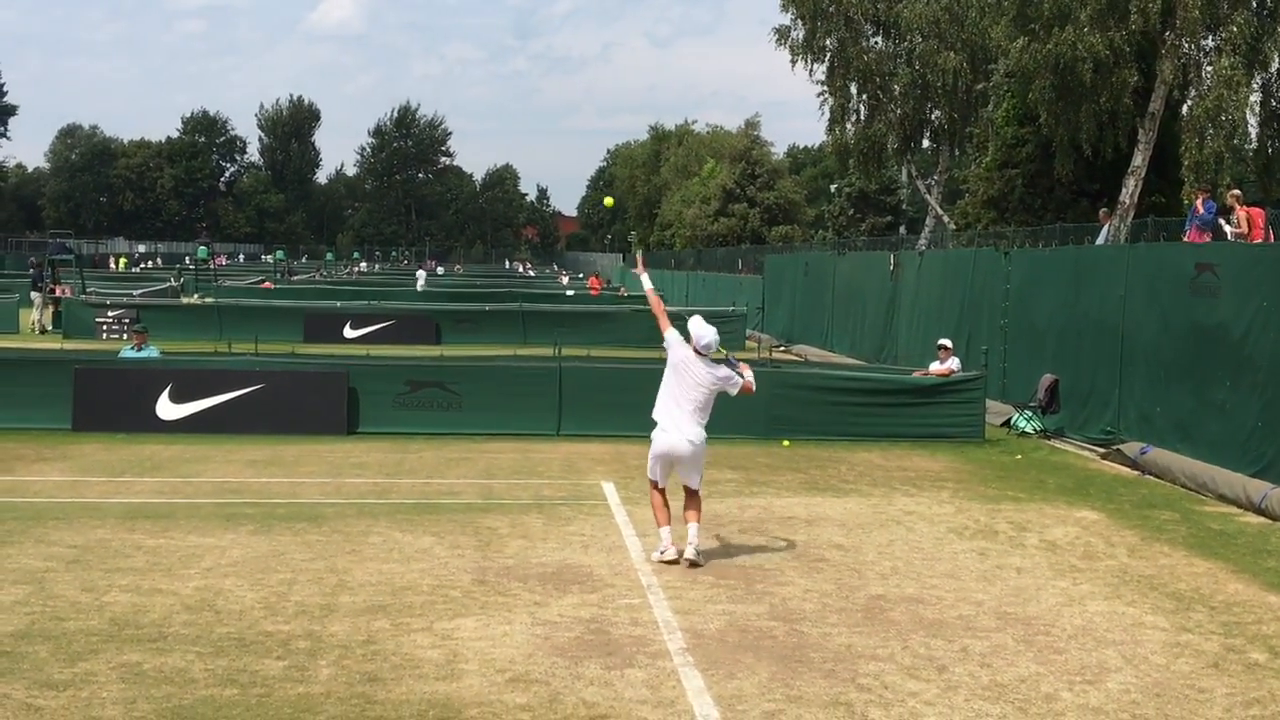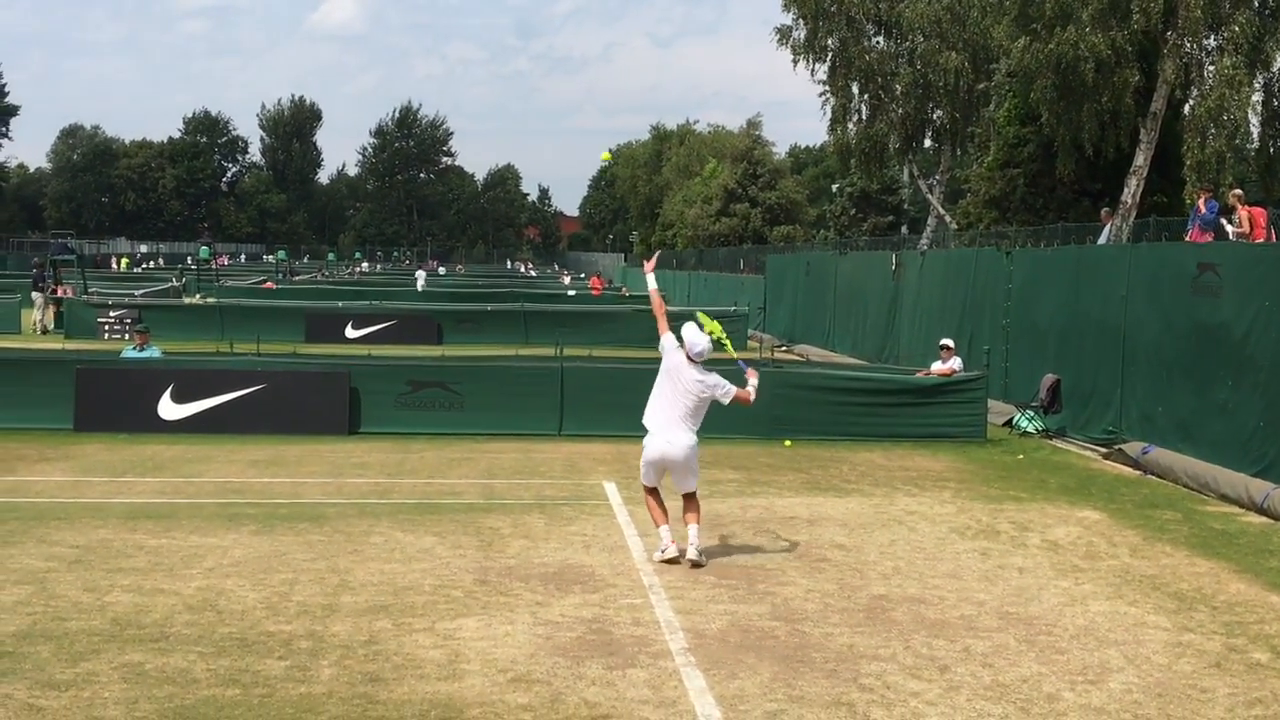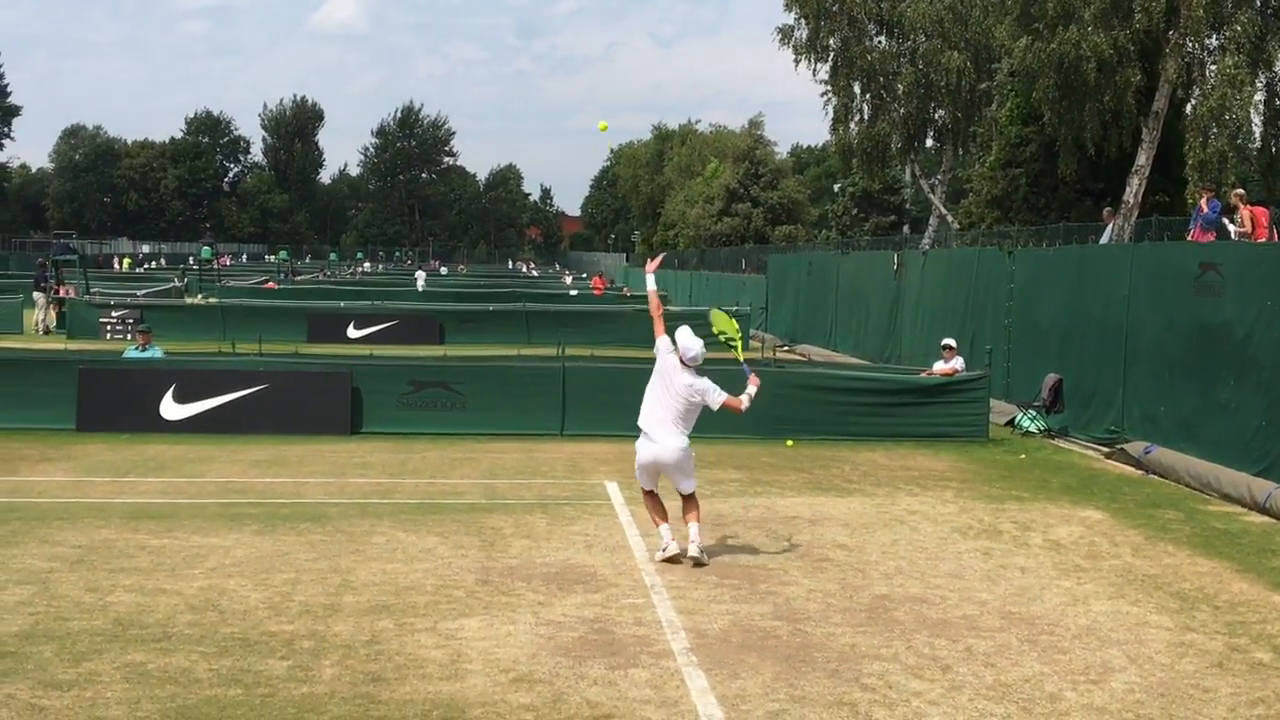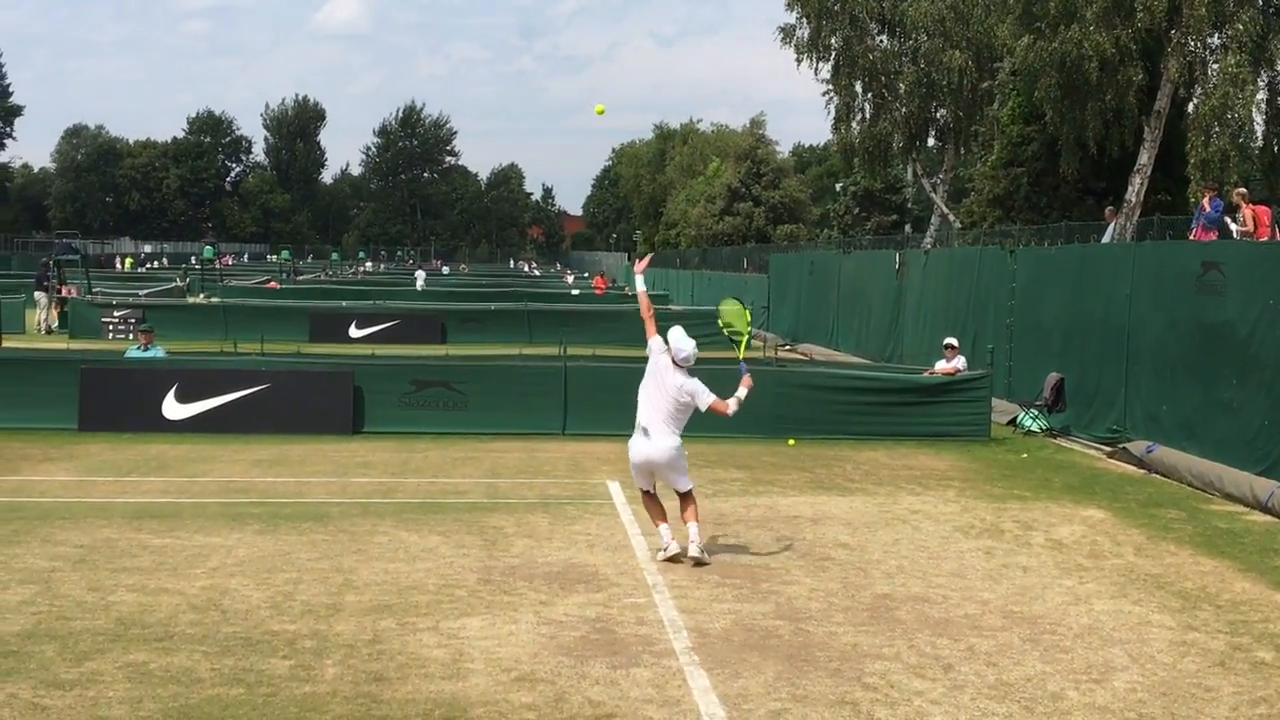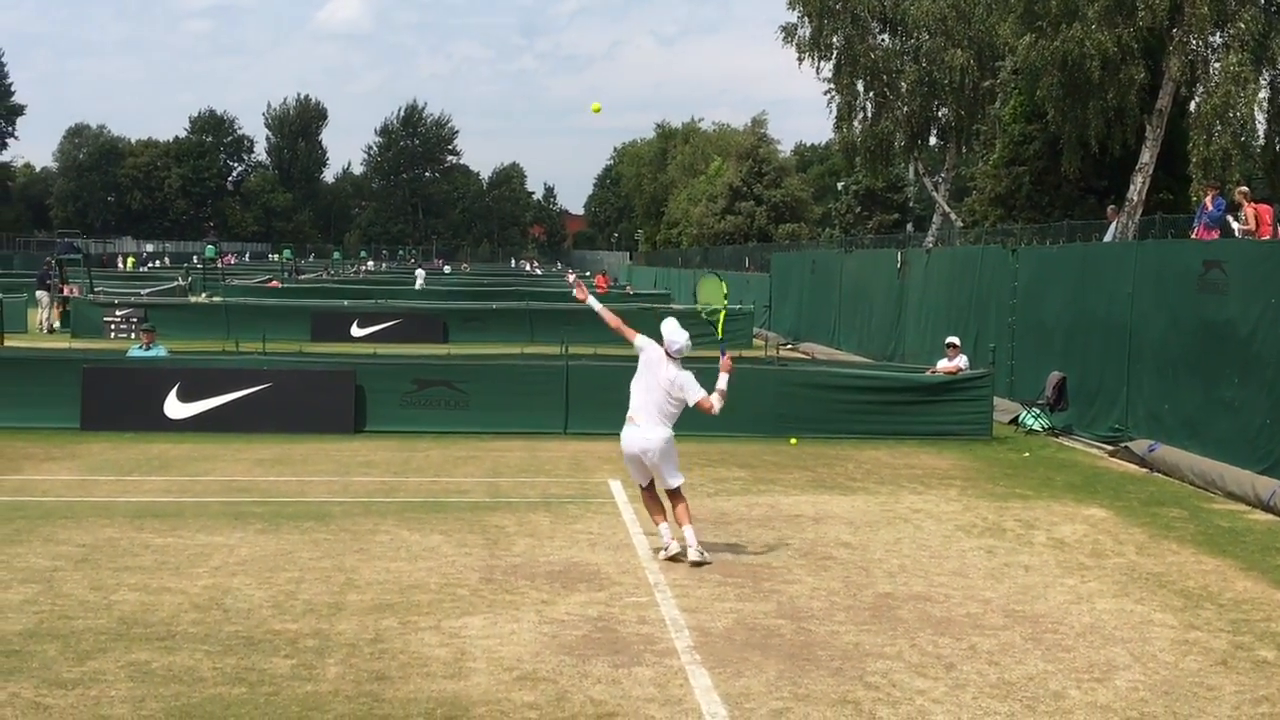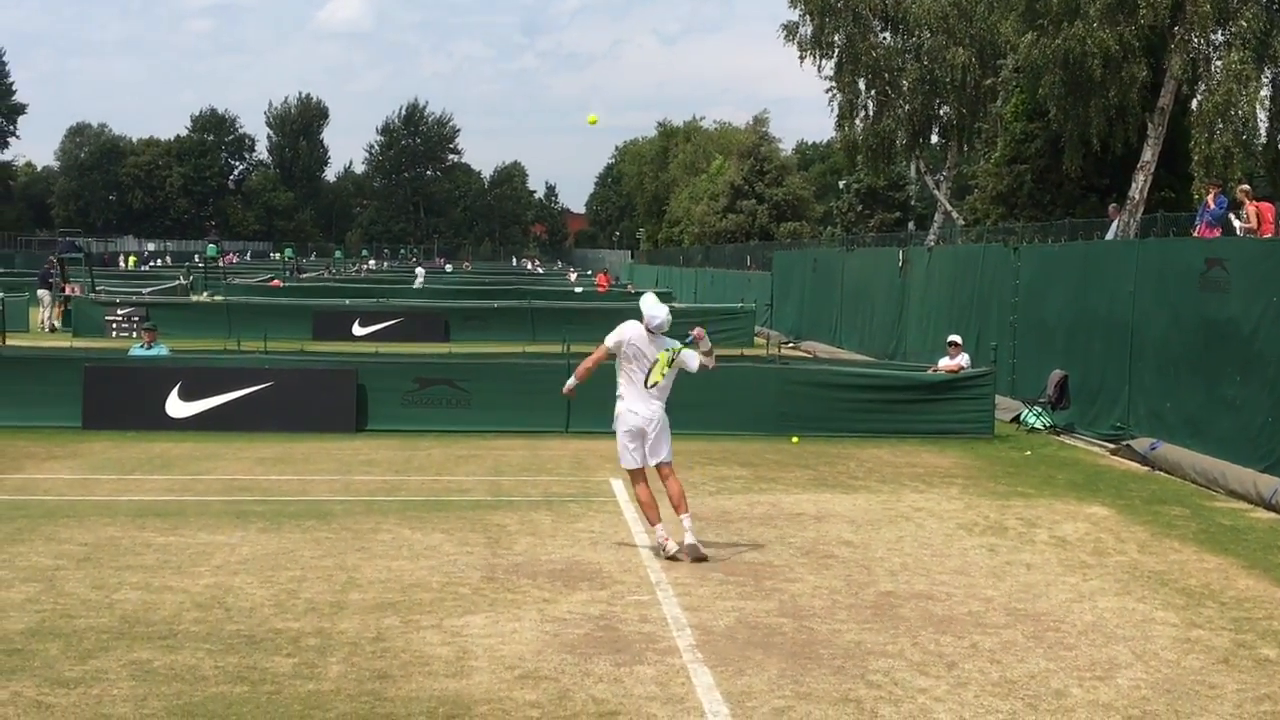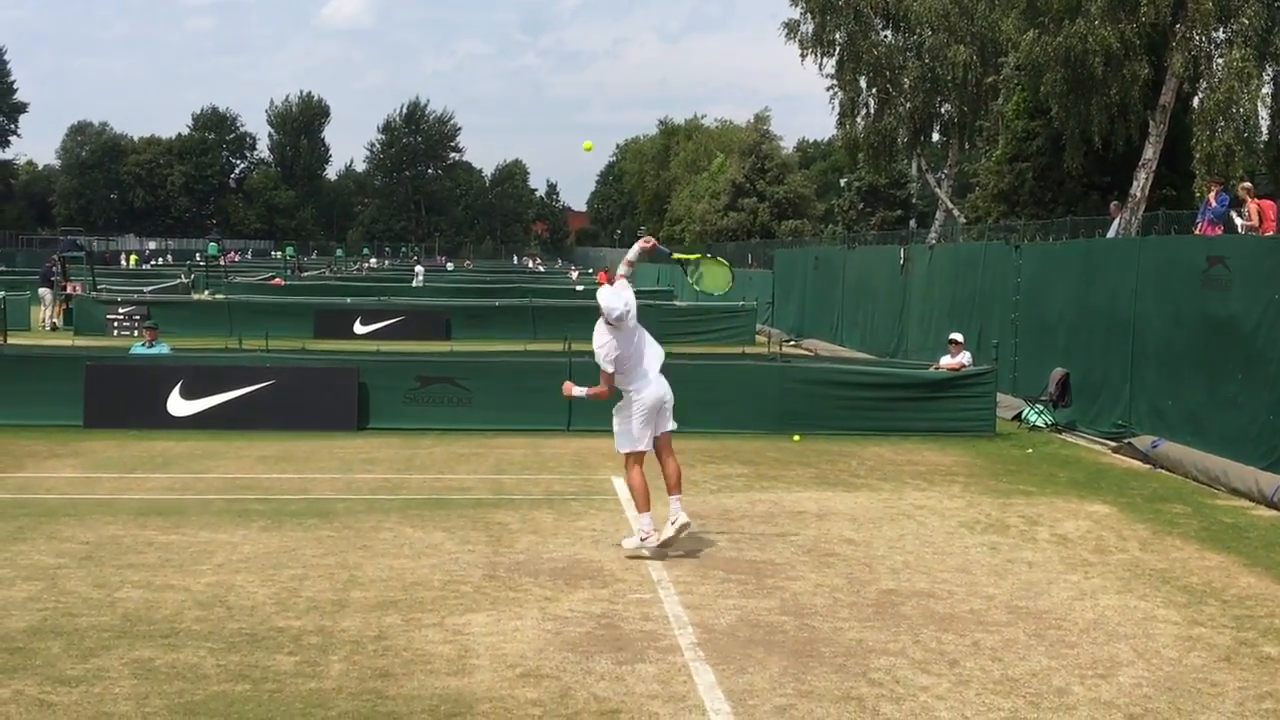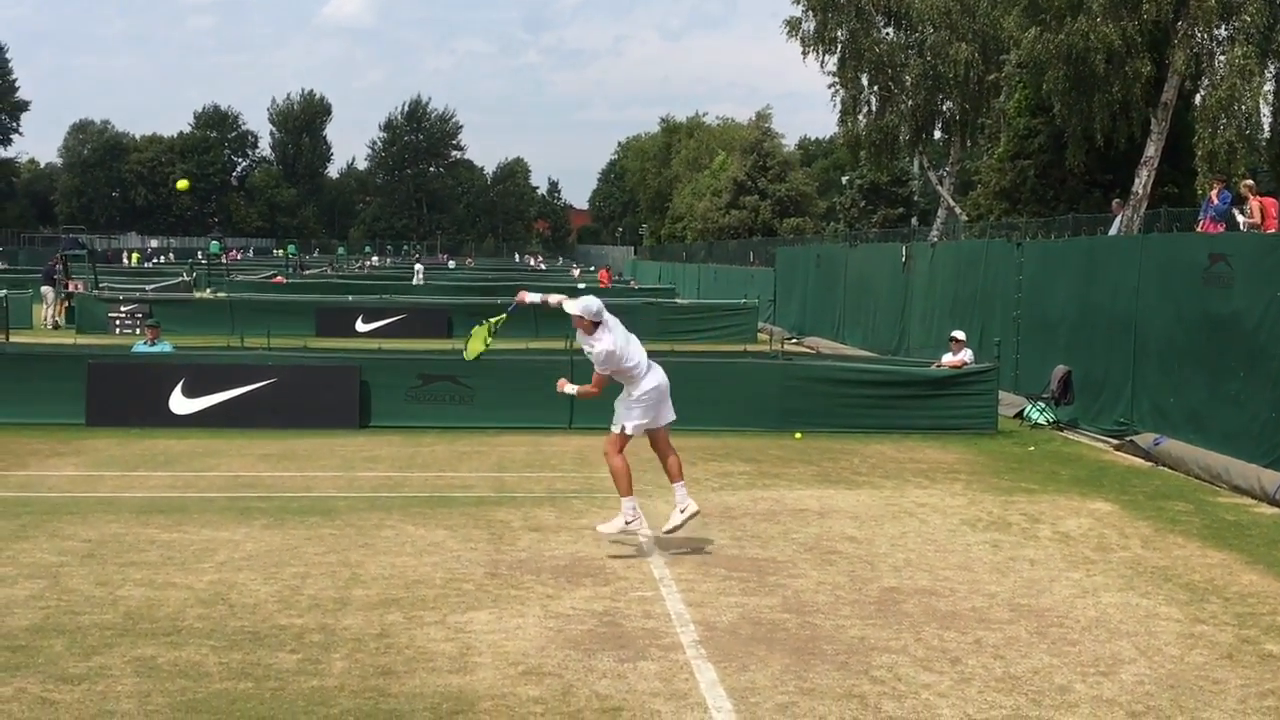
dt=0.1s
person 1, frame 1
left shoulder: (677, 351)
right shoulder: (719, 374)
left elbow: (658, 311)
right elbow: (750, 387)
left wrist: (644, 276)
right wrist: (747, 372)
left hip: (664, 439)
right hip: (692, 443)
left knee: (656, 488)
right knee: (692, 493)
left ankle: (667, 545)
right ankle: (692, 544)
person 1, frame 2
left shoulder: (672, 357)
right shoulder: (710, 381)
left elbow: (659, 312)
right elbow: (748, 398)
left wrist: (650, 276)
right wrist: (753, 379)
left hip: (656, 444)
right hip: (684, 448)
left knee: (651, 492)
right knee: (689, 496)
left ankle: (667, 543)
right ankle: (694, 544)
person 1, frame 3
left shoulder: (666, 359)
right shoulder: (702, 386)
left elbow: (657, 315)
right elbow: (739, 406)
left wrist: (650, 276)
right wrist: (753, 387)
left hip: (647, 447)
right hip: (675, 450)
left knee: (649, 492)
right knee: (689, 497)
left ankle: (668, 543)
right ankle: (695, 543)
person 1, frame 4
left shoulder: (658, 359)
right shoulder: (692, 386)
left elbow: (647, 316)
right elbow: (726, 410)
left wrist: (639, 277)
right wrist: (743, 389)
left hip: (640, 447)
right hip: (668, 450)
left knee: (648, 493)
right knee: (686, 496)
left ankle: (668, 541)
right ankle: (694, 542)
person 1, frame 5
left shoulder: (649, 348)
right shoulder: (684, 379)
left elbow: (618, 325)
right elbow: (713, 408)
left wrist: (590, 299)
right wrist: (724, 376)
left hip: (632, 441)
right hip: (660, 443)
left knee: (647, 489)
right knee: (675, 495)
left ankle: (670, 542)
right ankle: (693, 546)
person 1, frame 6
left shoulder: (629, 331)
right shoulder: (674, 350)
left elbow: (592, 363)
right elbow: (708, 363)
left wrist: (571, 383)
right wrist: (704, 340)
left hip: (628, 417)
right hip: (655, 417)
left knee: (639, 479)
right knee: (667, 473)
left ankle: (665, 540)
right ankle: (688, 534)
person 1, frame 7
left shoulder: (604, 347)
right shoulder: (625, 308)
left elbow: (604, 392)
right elbow: (622, 273)
left wrist: (575, 391)
left hip: (636, 402)
right hip: (660, 392)
left knee: (633, 464)
right knee: (666, 454)
left ankle: (647, 531)
right ankle: (676, 513)
person 1, frame 8
left shoulder: (604, 349)
right shoulder: (600, 316)
left elbow: (595, 390)
right elbow: (564, 300)
left wrist: (568, 388)
right wrist: (536, 298)
left hip: (642, 391)
right hip: (655, 381)
left knee: (613, 449)
right knee: (662, 445)
left ankle: (630, 515)
right ankle: (683, 503)
